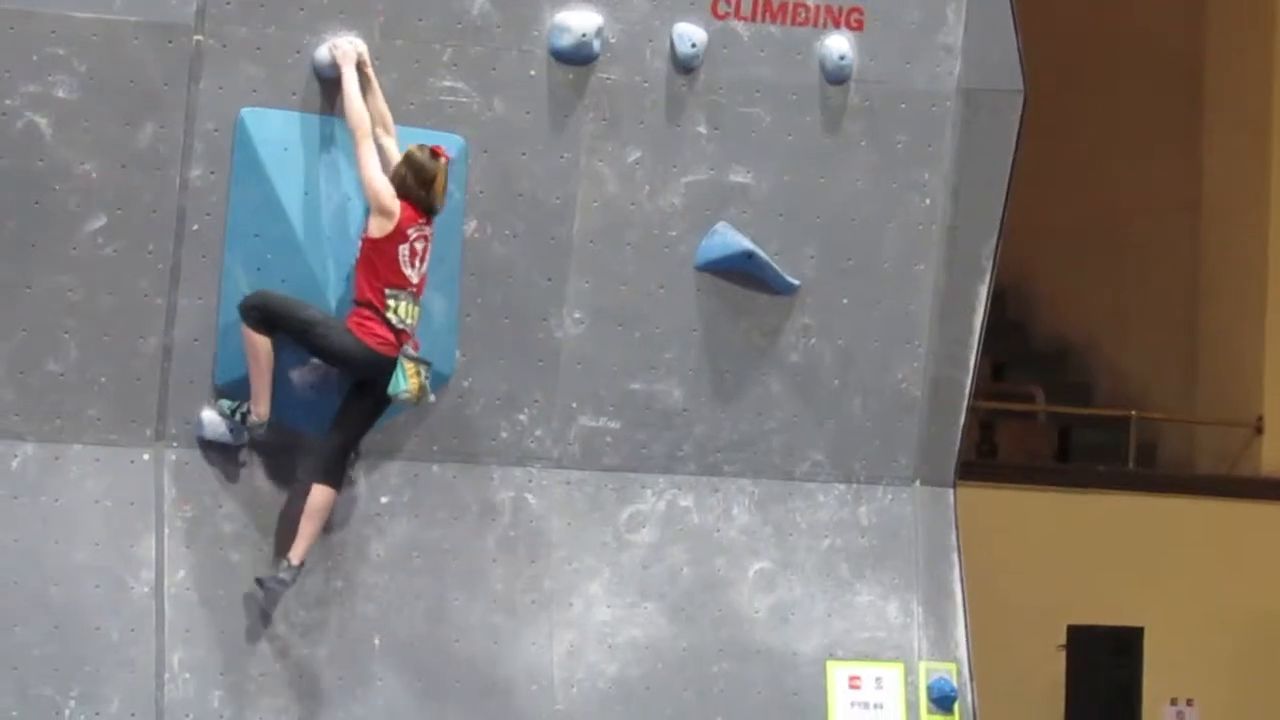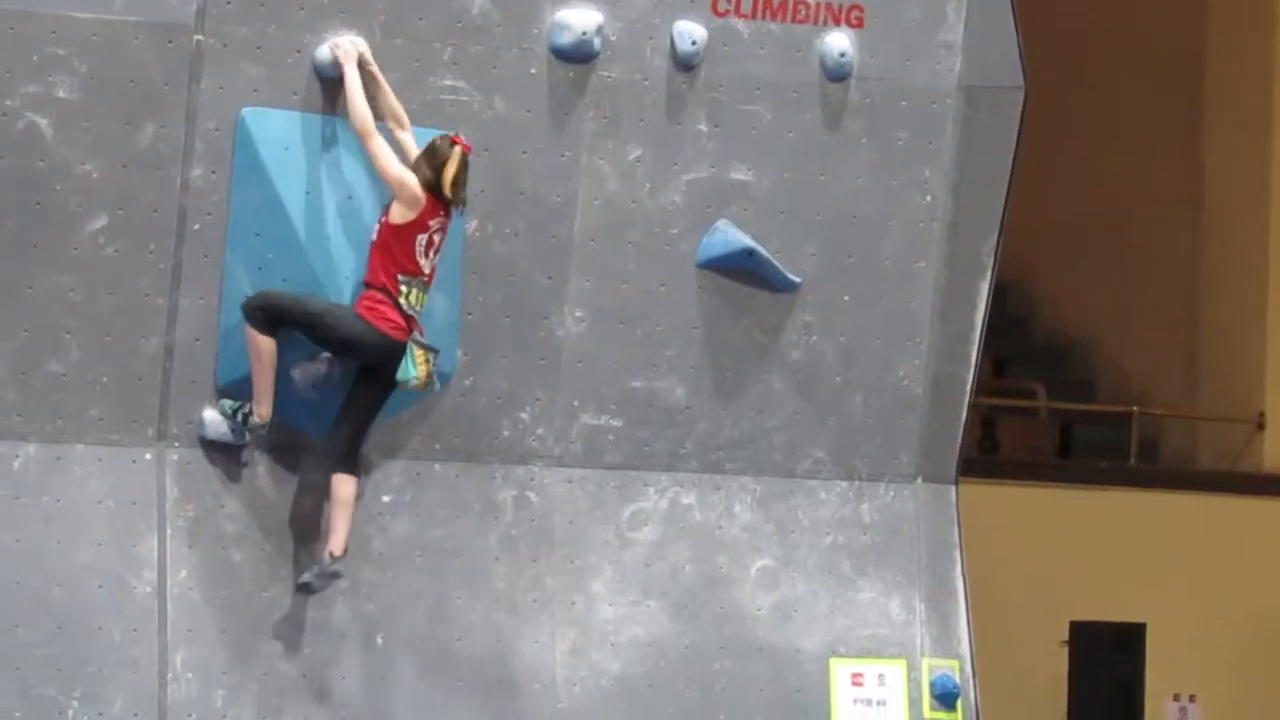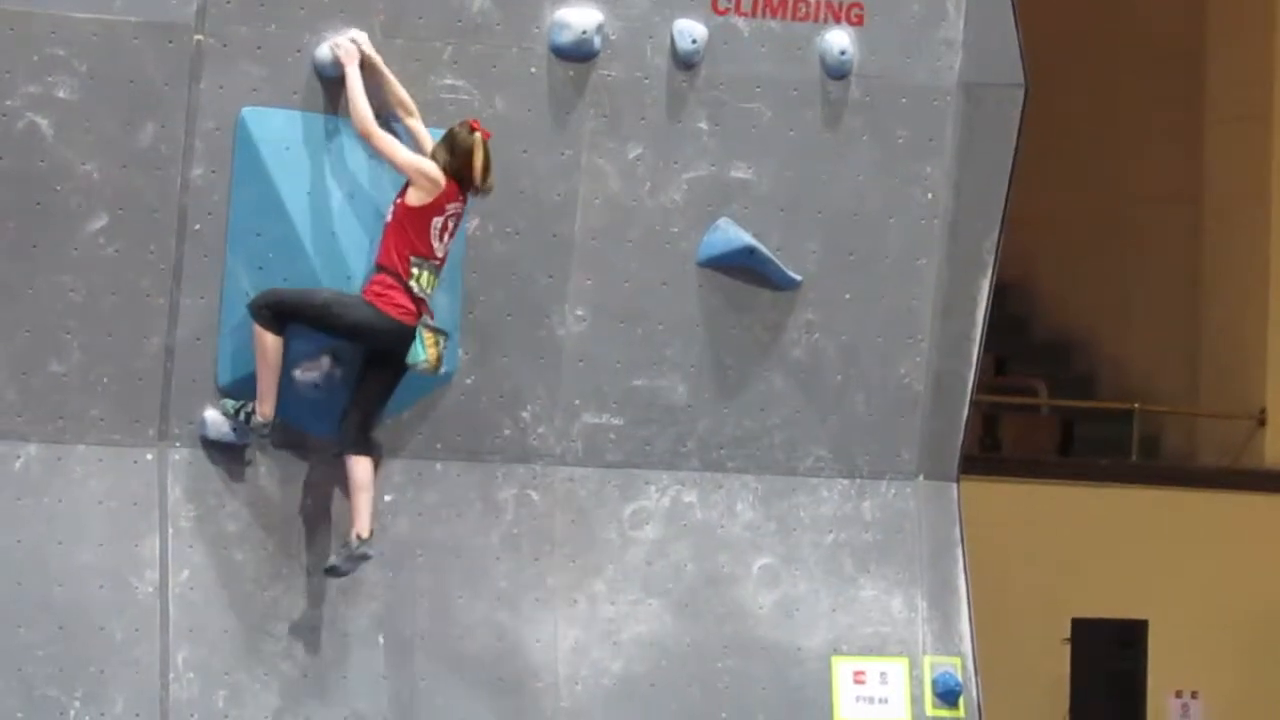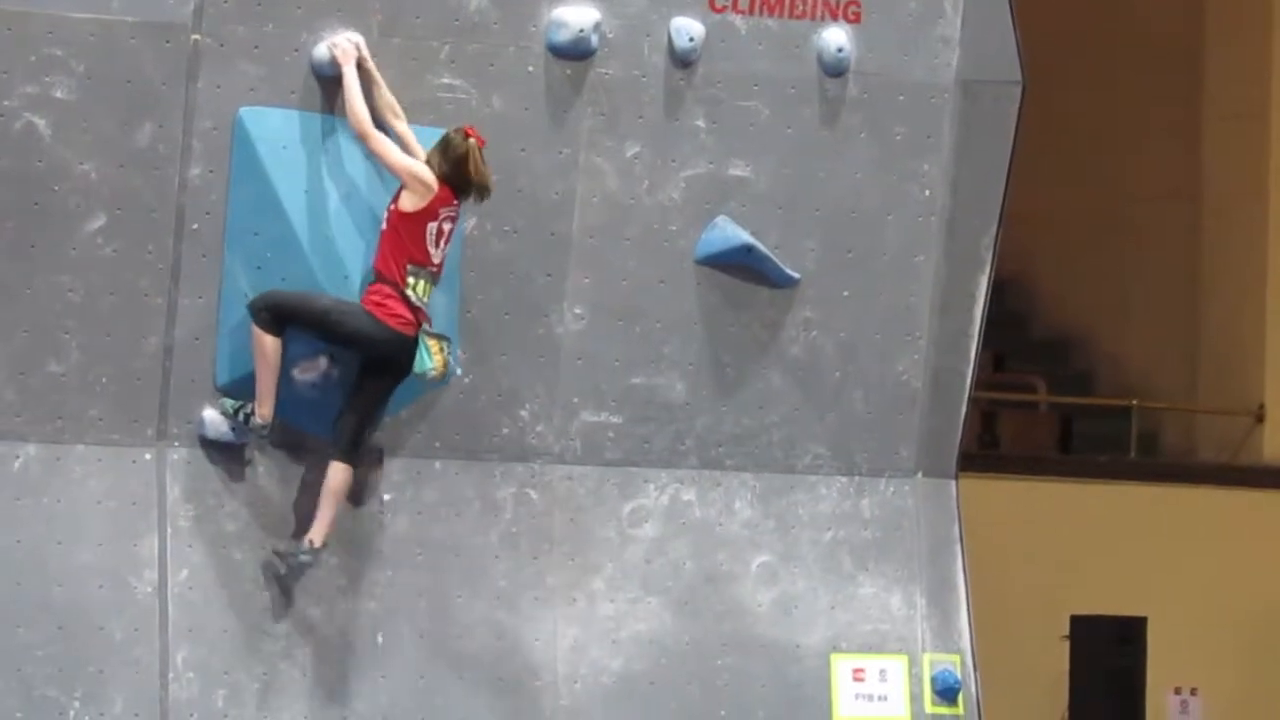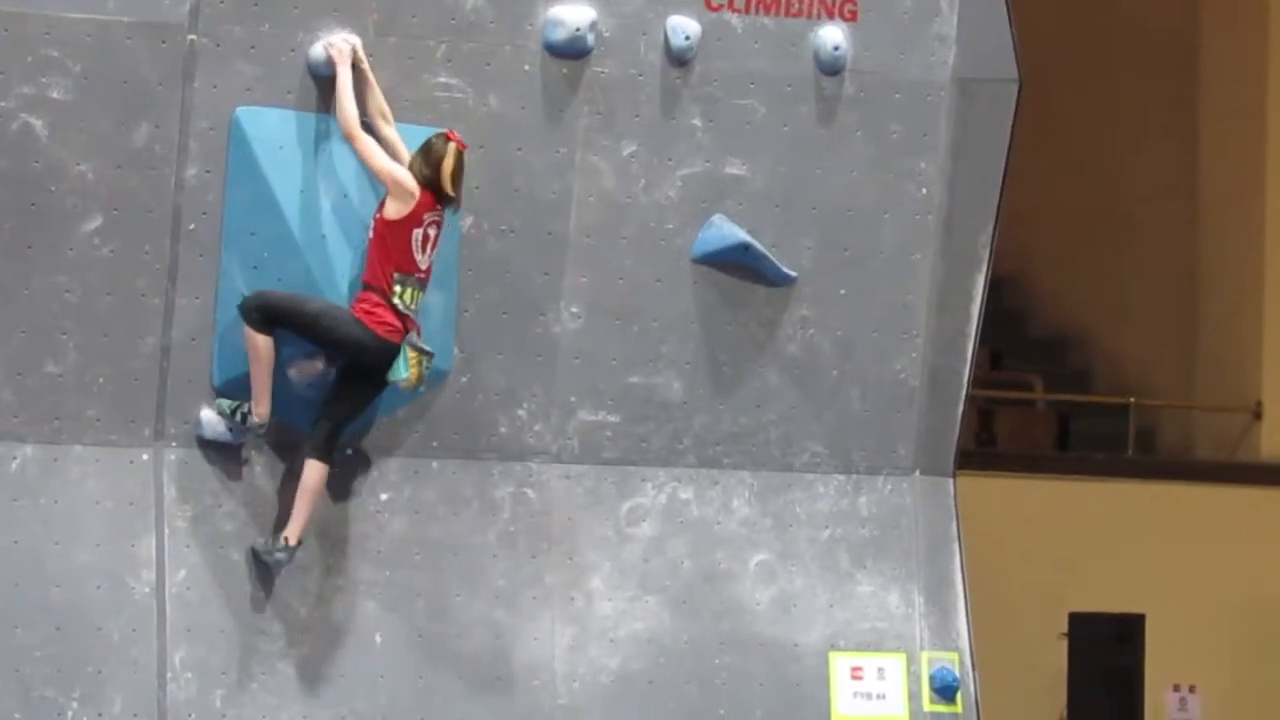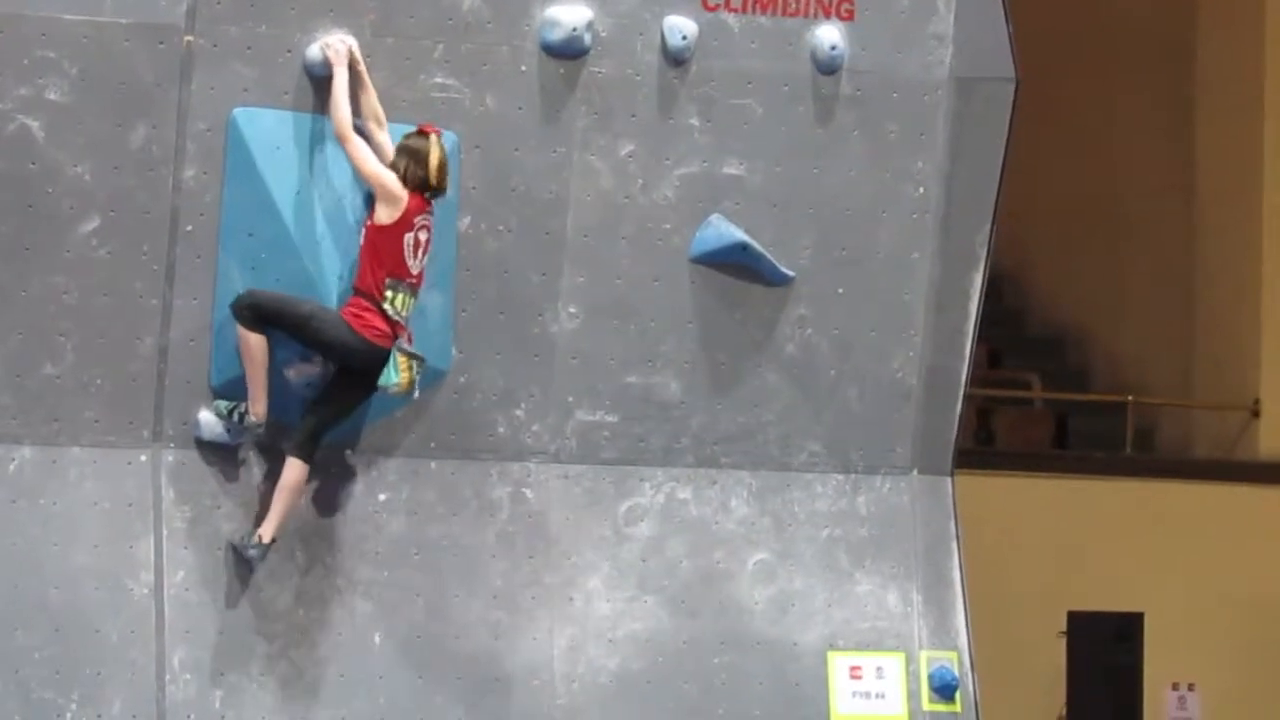
dt=0.2s
person 1, frame 1
left shoulder: (390, 209)
right shoulder: (423, 217)
left elbow: (363, 137)
right elbow: (384, 133)
left wrist: (347, 68)
right wrist: (366, 71)
left hip: (363, 346)
right hip: (392, 361)
left knee: (256, 306)
right knee: (329, 456)
left ankle: (254, 416)
right ankle: (292, 563)
person 1, frame 2
left shoulder: (414, 193)
right shoulder: (440, 205)
left elbow: (369, 133)
right elbow: (399, 126)
left wrist: (351, 67)
right wrist: (370, 67)
left hip: (371, 329)
right hip: (398, 343)
left knee: (261, 306)
right knee: (345, 443)
left ankle: (256, 416)
right ankle: (333, 554)
person 1, frame 3
left shoulder: (430, 177)
right shoulder: (454, 191)
left elbow: (365, 126)
right elbow: (409, 116)
left wrist: (350, 65)
right wrist: (374, 60)
left hip: (383, 314)
right hip: (408, 328)
left knee: (267, 304)
right knee: (356, 429)
left ankle: (260, 414)
right ankle: (358, 539)
person 1, frame 4
left shoulder: (425, 183)
right shoulder: (446, 194)
left elbow: (364, 127)
right elbow: (394, 121)
left wrist: (348, 66)
right wrist: (368, 66)
left hip: (383, 324)
right hip: (408, 336)
left knee: (267, 305)
right knee: (348, 435)
left ankle: (259, 417)
right ankle: (310, 547)
person 1, frame 5
left shoulder: (407, 189)
right shoulder: (433, 203)
left elbow: (353, 130)
right elbow: (382, 123)
left wrist: (342, 66)
right wrist: (361, 66)
left hip: (369, 331)
right hip: (393, 344)
left knee: (257, 306)
right knee: (325, 432)
left ankle: (254, 414)
right ankle: (286, 541)
person 1, frame 6
left shoulder: (395, 194)
right shoulder: (422, 205)
left elbow: (344, 133)
right elbow: (376, 129)
left wrist: (339, 68)
right wrist: (359, 69)
left hip: (359, 337)
right hip: (384, 350)
left knee: (249, 305)
right knee: (308, 431)
left ankle: (253, 413)
right ankle: (263, 537)
